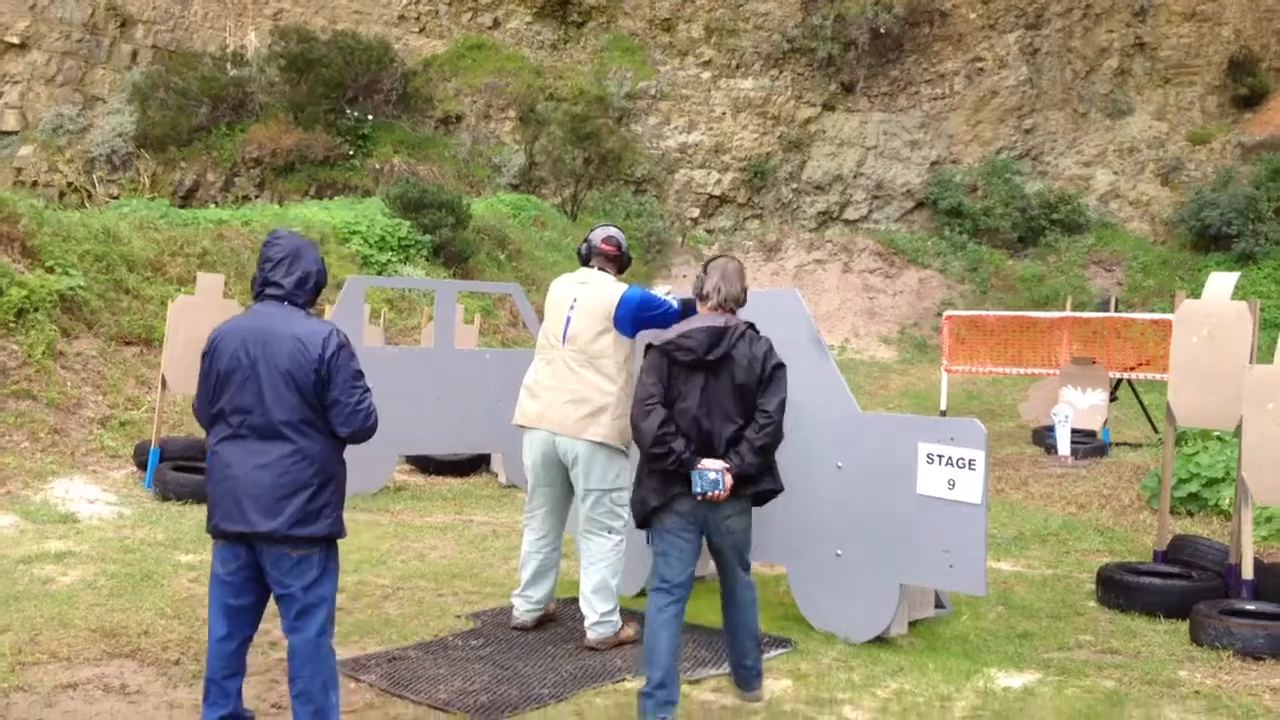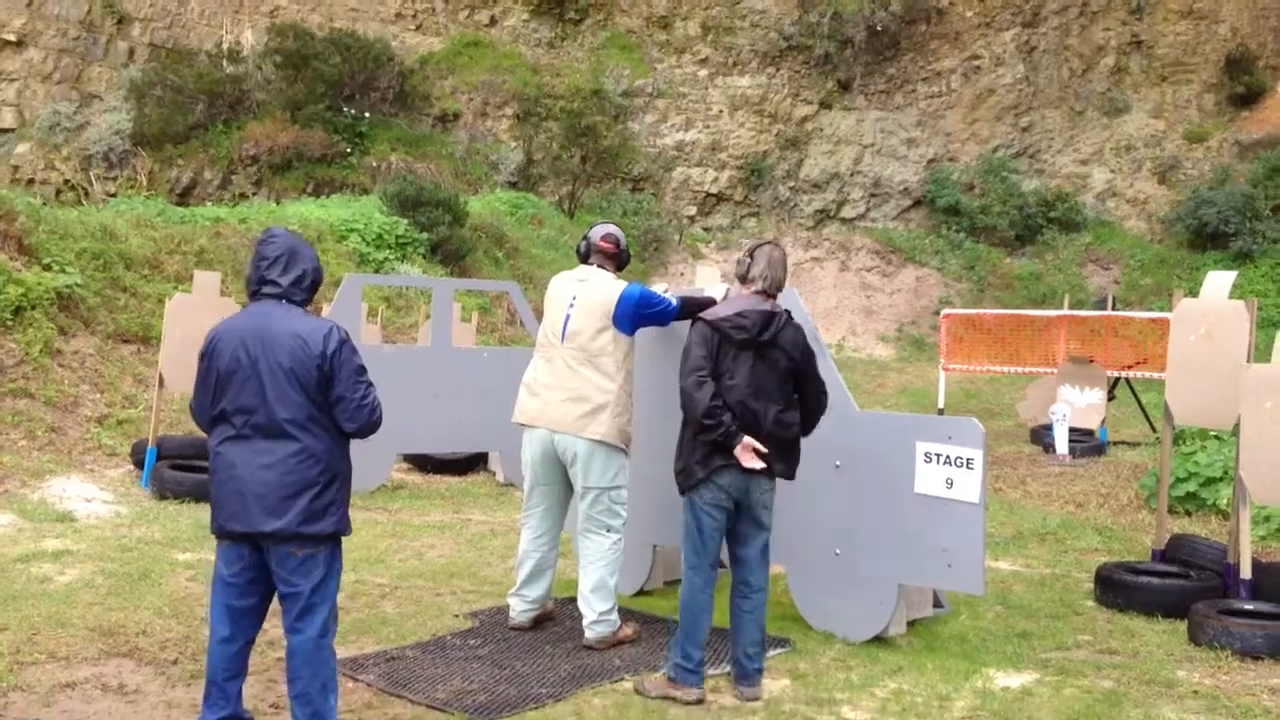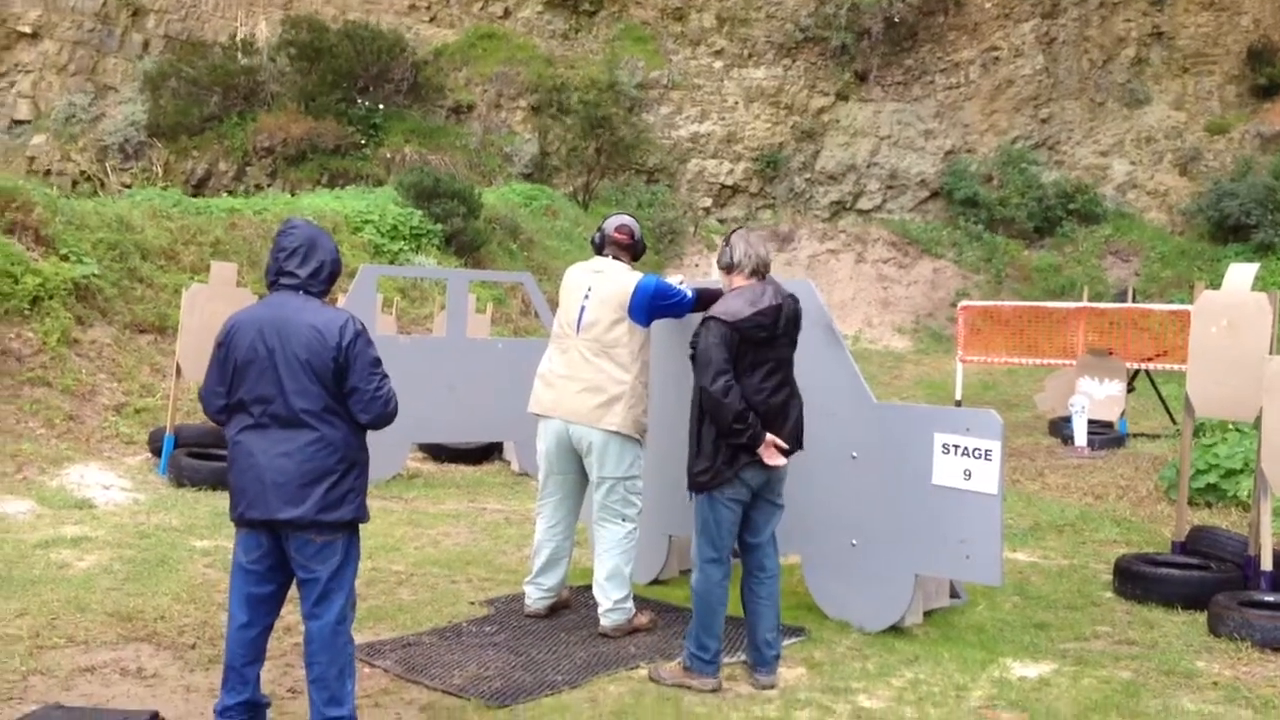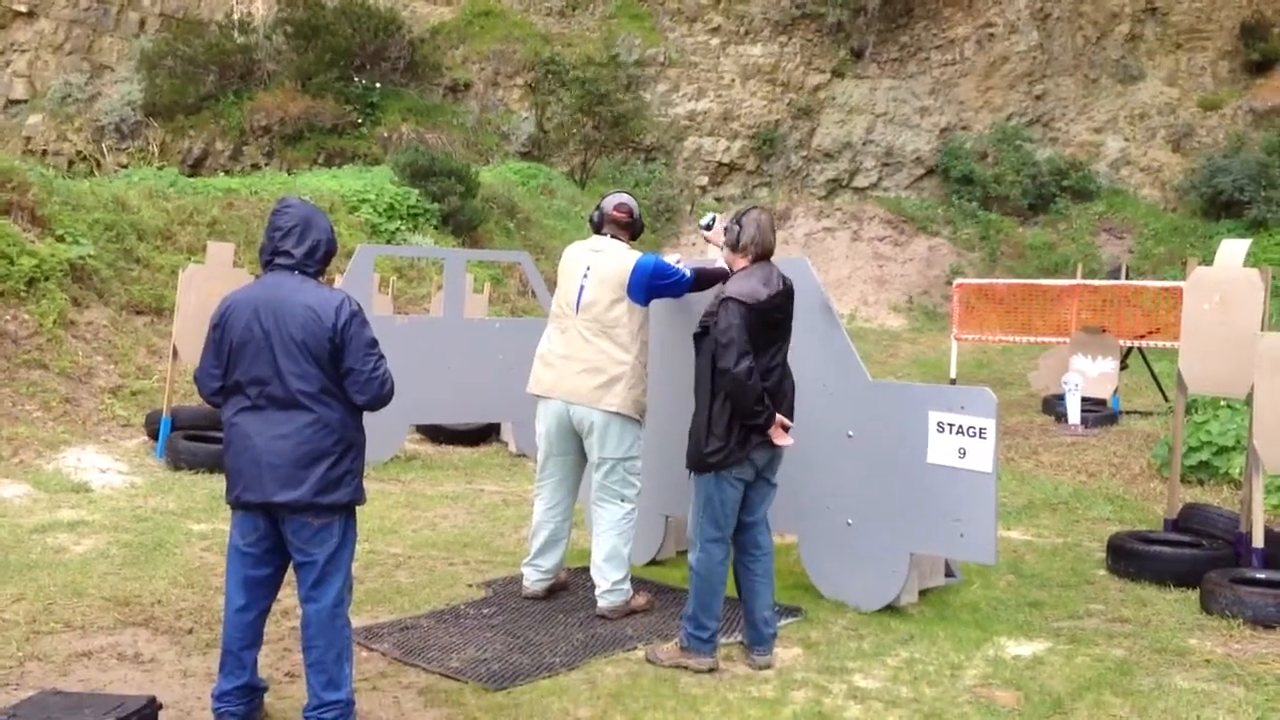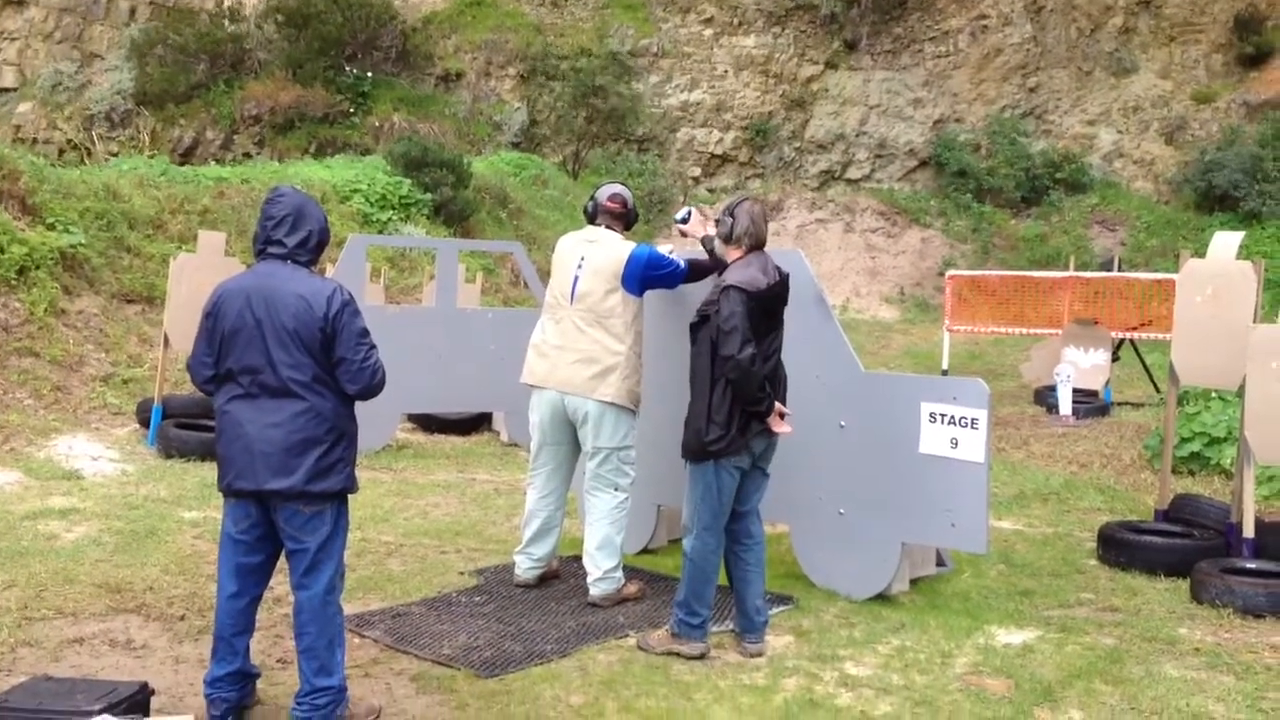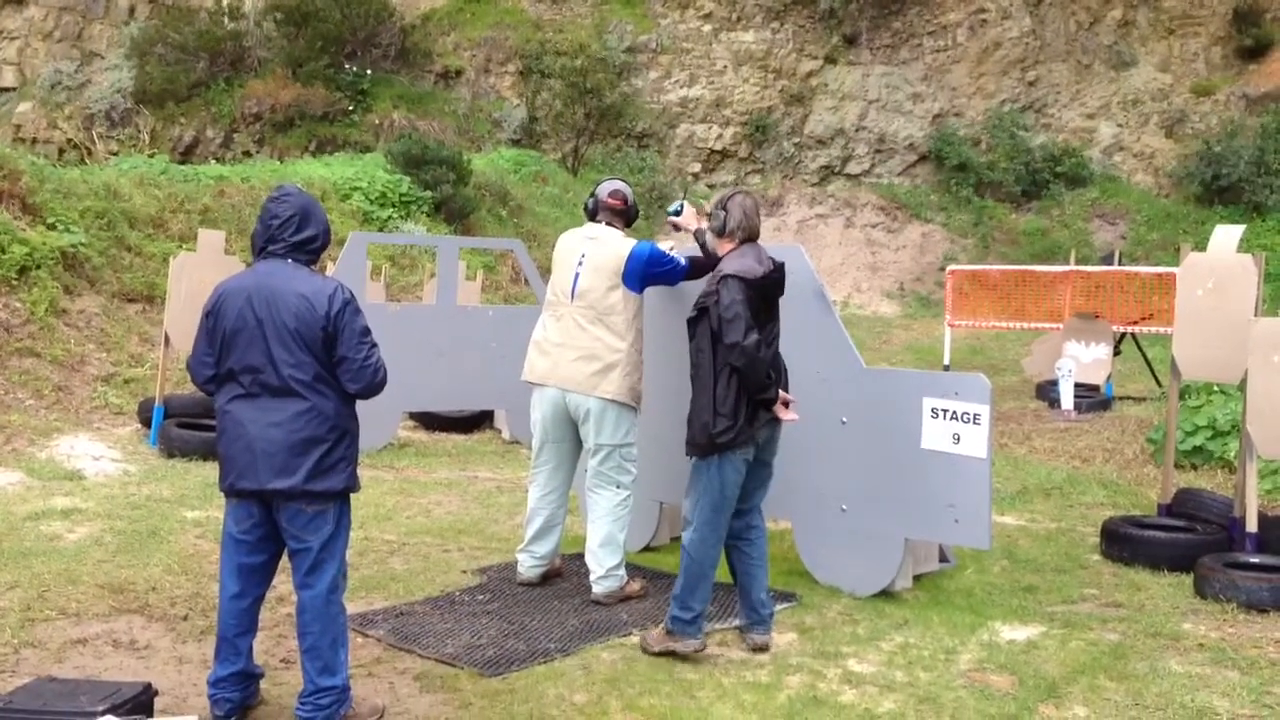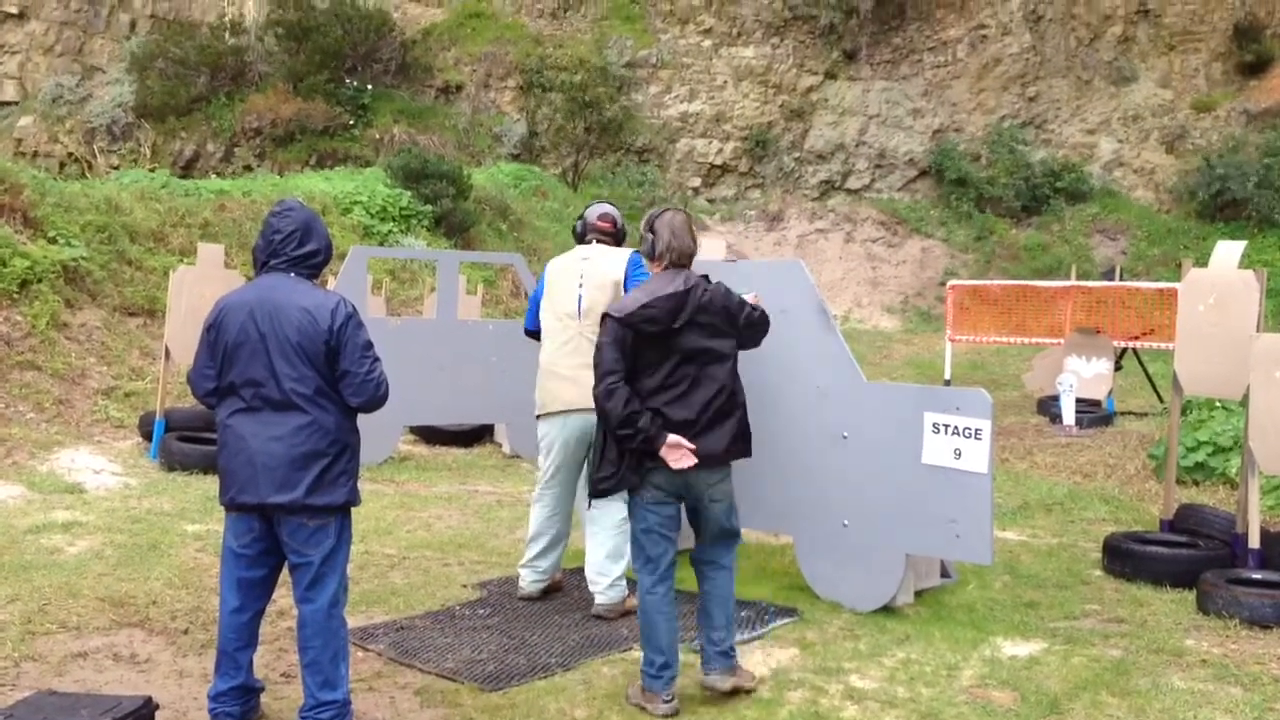
dt=0.7s
person 1, frame 1
left shoulder: (223, 337)
right shoulder: (324, 340)
left elbow: (205, 414)
right elbow: (358, 424)
right wrist: (315, 418)
left hip: (233, 506)
right hip: (298, 510)
left knee: (229, 622)
right knee: (308, 628)
person 1, frame 2
left shoulder: (221, 336)
right shoulder: (325, 337)
left elbow: (203, 415)
right elbow: (363, 418)
left hip: (237, 506)
right hip: (302, 509)
left knee: (231, 623)
right knee: (308, 629)
person 1, frame 3
left shoulder: (238, 325)
right shoulder: (341, 328)
left elbow: (215, 405)
right elbow: (378, 410)
right wrist: (336, 405)
left hip: (255, 494)
right hip: (321, 498)
left knee: (248, 610)
right knee: (327, 617)
person 1, frame 4
left shoulder: (233, 306)
right shoulder: (337, 308)
left elbow: (209, 387)
right elbow: (374, 391)
right wrist: (330, 387)
left hip: (252, 477)
right hip: (317, 480)
left knee: (245, 595)
right knee: (324, 600)
person 1, frame 5
left shoulder: (226, 294)
right shoulder: (328, 297)
left elbow: (202, 373)
right elbow: (366, 381)
right wrist: (322, 377)
left hip: (243, 465)
right hip: (309, 468)
left knee: (237, 581)
right knee: (316, 587)
person 1, frame 6
left shoulder: (226, 294)
right shoulder: (329, 296)
left elbow: (202, 373)
right elbow: (367, 379)
right wrist: (325, 374)
left hip: (245, 465)
right hip: (311, 467)
left knee: (240, 581)
right knee: (318, 586)
person 1, frame 7
left shoulder: (227, 308)
right shoulder: (333, 310)
left elbow: (203, 387)
right elbow: (369, 393)
right wrist: (326, 390)
left hip: (245, 479)
right hip: (312, 481)
left knee: (240, 596)
right knee: (319, 600)
person 2, frame 1
left shoulder: (666, 347)
right shoulder: (760, 351)
left elbow: (646, 416)
right elbow: (768, 421)
left wrist: (687, 462)
right wrist: (735, 470)
left hip: (676, 491)
right hip: (731, 493)
left knee: (666, 594)
right knee: (738, 587)
right ankle: (749, 679)
person 2, frame 2
left shoulder: (711, 324)
right shoulder: (792, 336)
left elbow: (695, 388)
right elbow: (813, 400)
left wrist: (730, 437)
right wrist: (783, 439)
left hip: (713, 467)
right hip: (762, 472)
left knee: (699, 572)
right knee: (752, 574)
left ankle: (686, 677)
right ankle: (748, 676)
person 2, frame 3
left shoulder: (721, 319)
right shoulder: (786, 309)
left elbow: (718, 390)
left wrist: (750, 437)
left hip: (729, 459)
right hip: (772, 456)
left knee: (712, 562)
right knee: (763, 559)
left ankle: (701, 666)
right ankle: (764, 664)
person 2, frame 4
left shoulder: (733, 301)
right shoulder: (779, 288)
left elbow: (735, 371)
left wrist: (761, 419)
left hip: (730, 439)
right hip: (765, 439)
left knee: (711, 542)
right knee: (755, 536)
left ankle: (698, 645)
right ankle: (761, 643)
person 2, frame 5
left shoulder: (734, 289)
right shoulder: (768, 277)
left elbow: (738, 361)
left wrist: (763, 408)
right wrist: (703, 236)
left hip: (727, 428)
right hip: (757, 429)
left knee: (704, 530)
right knee: (745, 525)
left ankle: (688, 631)
right ankle: (752, 630)
person 2, frame 6
left shoulder: (730, 279)
right shoulder: (758, 268)
left elbow: (742, 348)
left wrist: (768, 394)
right wrist: (695, 231)
left hip: (732, 420)
right hip: (760, 419)
left knee: (704, 523)
right knee: (746, 520)
left ankle: (683, 627)
right ankle: (757, 624)
person 2, frame 7
left shoulder: (624, 314)
right shoulder: (721, 302)
left elbow: (610, 390)
right elbow: (756, 329)
left wrist: (653, 438)
right wrist: (753, 307)
left hip: (653, 463)
right hip: (711, 456)
left knee: (655, 571)
right knee: (717, 553)
right ankle: (721, 664)
person 3, frame 1
left shoulder: (558, 288)
right shoulder: (624, 298)
right elbow: (682, 311)
left hip: (539, 420)
right hip: (590, 428)
left knee: (541, 520)
right knee: (602, 528)
left ankle: (529, 607)
right ankle: (602, 626)
person 3, frame 2
left shoulder: (558, 285)
right shoulder: (624, 297)
right elbow: (680, 308)
left wrist: (668, 299)
right wrist: (718, 301)
left hip: (539, 419)
right hip: (591, 427)
left knee: (539, 518)
right knee: (600, 527)
left ankle: (526, 607)
right ankle: (600, 626)
person 3, frame 3
left shoulder: (573, 276)
right shoulder: (640, 287)
right elbow: (695, 300)
left wrist: (664, 286)
left hip: (554, 408)
right hip: (606, 417)
left knee: (554, 507)
right knee: (615, 516)
left ankle: (541, 595)
right ankle: (616, 614)
person 3, frame 4
left shoulder: (571, 255)
right shoulder: (638, 267)
right elbow: (692, 280)
left wrist: (661, 266)
right wrist: (730, 271)
left hip: (555, 390)
right hip: (607, 398)
left knee: (553, 488)
right knee: (614, 497)
left ankle: (539, 576)
right ankle: (613, 594)
person 3, frame 5
left shoulder: (565, 246)
right shoulder: (633, 257)
right elbow: (687, 271)
right wrist: (722, 260)
left hip: (549, 380)
right hip: (601, 388)
left knee: (546, 477)
right knee: (607, 485)
left ankle: (531, 564)
right ankle: (605, 583)
person 3, frame 6
left shoulder: (565, 242)
right shoulder: (634, 254)
right elbow: (691, 268)
right wrist: (721, 252)
left hip: (550, 379)
right hip: (603, 386)
left knee: (547, 475)
right knee: (609, 484)
left ankle: (533, 562)
right ankle: (608, 581)
person 3, frame 7
left shoulder: (553, 268)
right shoulder: (628, 262)
left elbow: (533, 329)
left hip: (559, 400)
left knee: (552, 493)
right knee: (611, 498)
left ankle: (535, 577)
right ankle: (609, 594)
